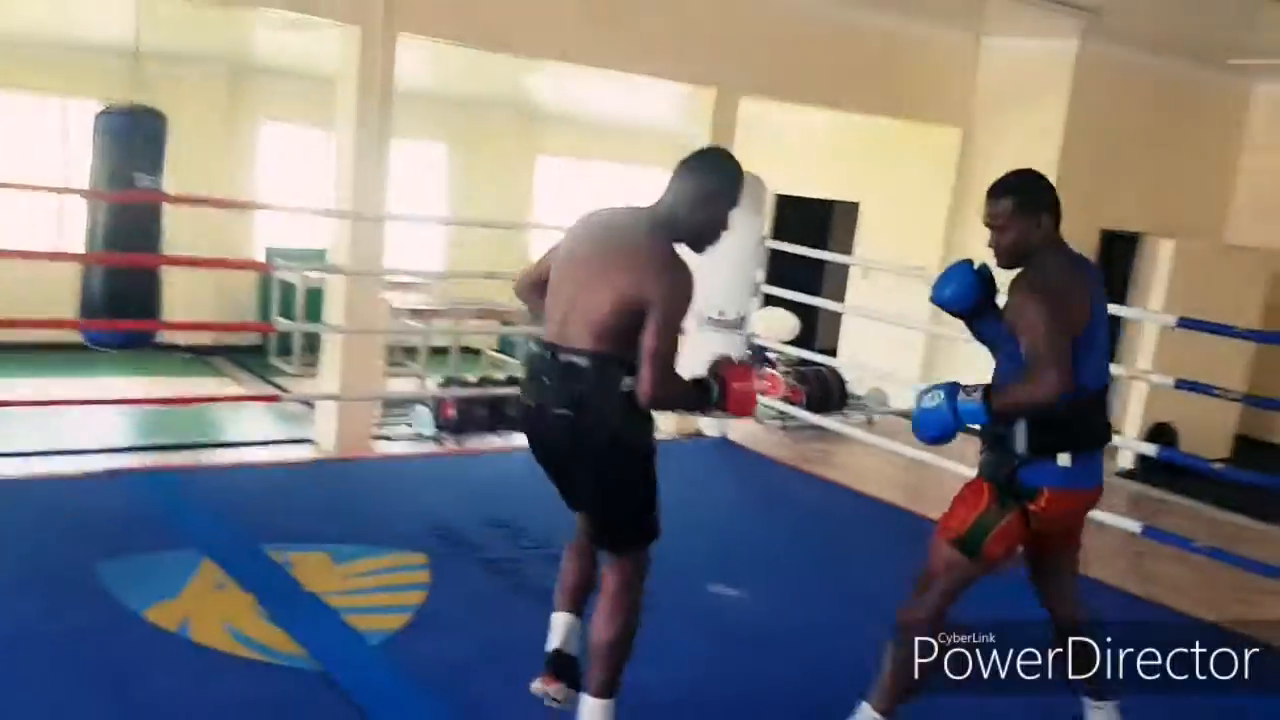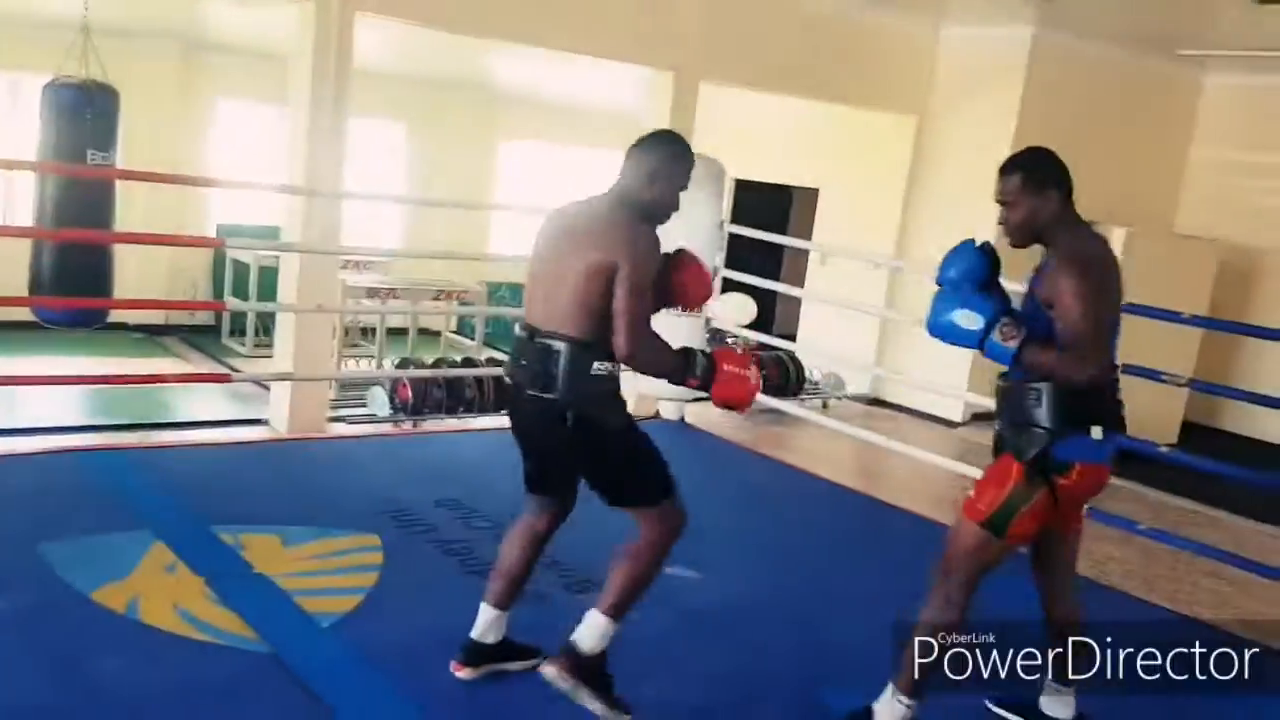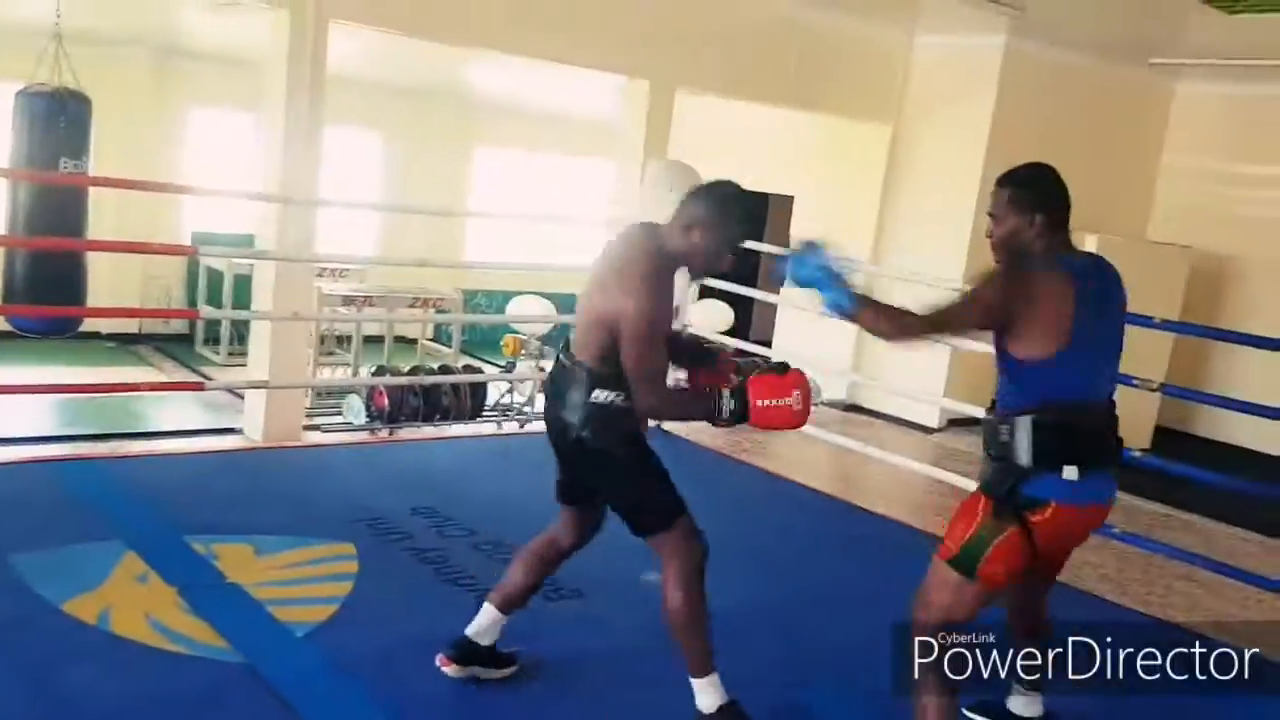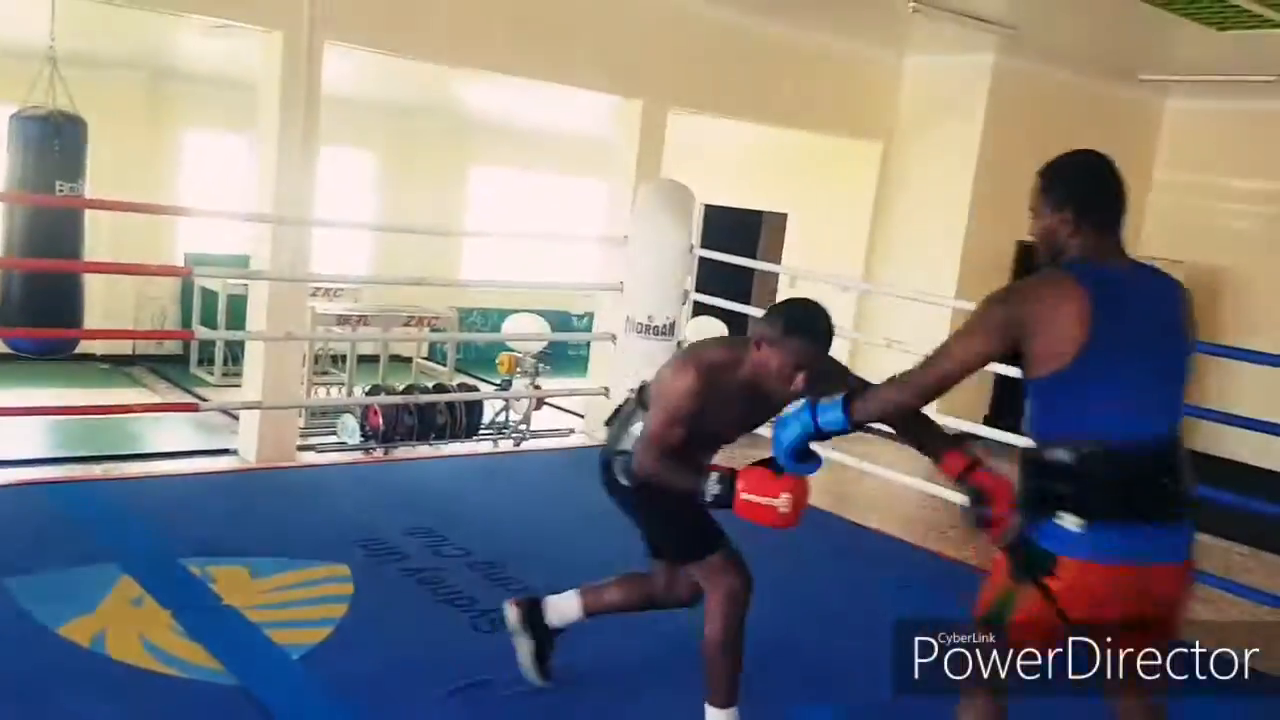
dt=0.3s
person 1, frame 1
left shoulder: (1040, 287)
right shoulder: (1077, 275)
left elbow: (1048, 386)
left wrist: (966, 401)
right wrist: (981, 315)
left hip: (1034, 472)
right hip: (1072, 467)
left knee: (931, 592)
right knee: (1059, 594)
person 1, frame 2
left shoulder: (1074, 264)
right shoulder: (1074, 256)
left elbow: (1085, 365)
right elbow: (1049, 339)
left wrist: (996, 336)
right wrist: (989, 299)
left hip: (1050, 449)
right hip: (1065, 444)
left knee: (954, 576)
right knee: (1054, 577)
person 1, frame 3
left shoulder: (1020, 285)
right shoulder: (1105, 278)
left elbow: (912, 326)
left wrist: (836, 288)
left hip: (1040, 489)
right hip: (1091, 484)
left knee: (932, 623)
right knee: (1022, 591)
person 1, frame 4
left shoulder: (1030, 302)
right shoulder: (1171, 298)
left elbow: (917, 386)
left wrist: (825, 414)
left hip: (1069, 541)
right hip: (1163, 548)
person 2, frame 1
left shoulder: (593, 224)
right shoulder: (668, 272)
left elbow: (527, 287)
right elbow: (653, 391)
right wrist: (713, 391)
left hip: (543, 397)
right hip: (600, 412)
left knee: (593, 523)
right knee: (624, 569)
left ankle: (558, 656)
person 2, frame 2
left shoulder: (566, 216)
right shoulder: (637, 239)
right elbow: (630, 346)
left wrist: (659, 290)
right wrist: (703, 369)
left hip: (529, 382)
right hip: (579, 395)
left knee: (544, 512)
right knee: (664, 519)
left ankle: (481, 644)
right ankle: (582, 655)
person 2, frame 3
left shoulder: (641, 238)
right shoulder: (640, 292)
right elbow: (651, 401)
left wrist: (688, 352)
right wrist: (737, 403)
left hip: (573, 407)
right hip: (596, 416)
left knee: (570, 530)
right knee: (683, 549)
left ankle: (471, 645)
person 2, frame 4
left shoulder: (808, 368)
right shoulder: (695, 376)
right elbow: (649, 461)
left wrist: (955, 457)
right wrist: (726, 487)
left hip: (678, 459)
right hip: (633, 462)
left knee: (675, 585)
right knee: (727, 582)
left ankle: (540, 614)
